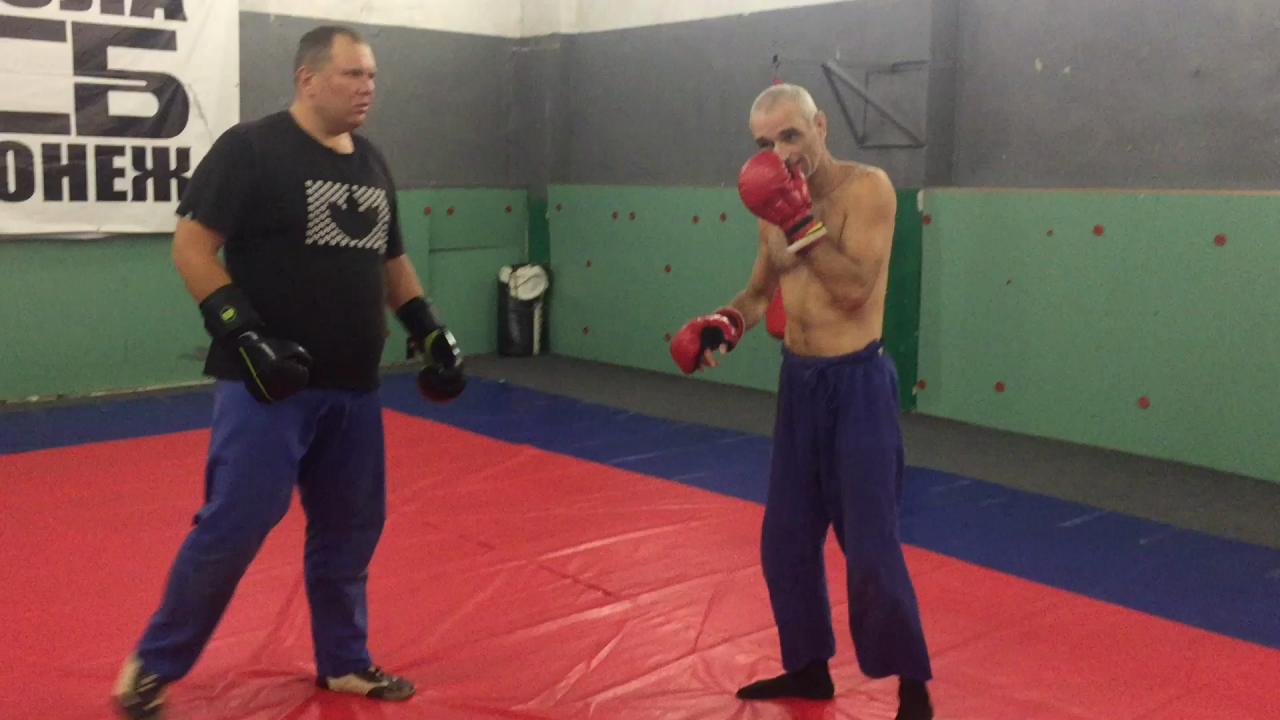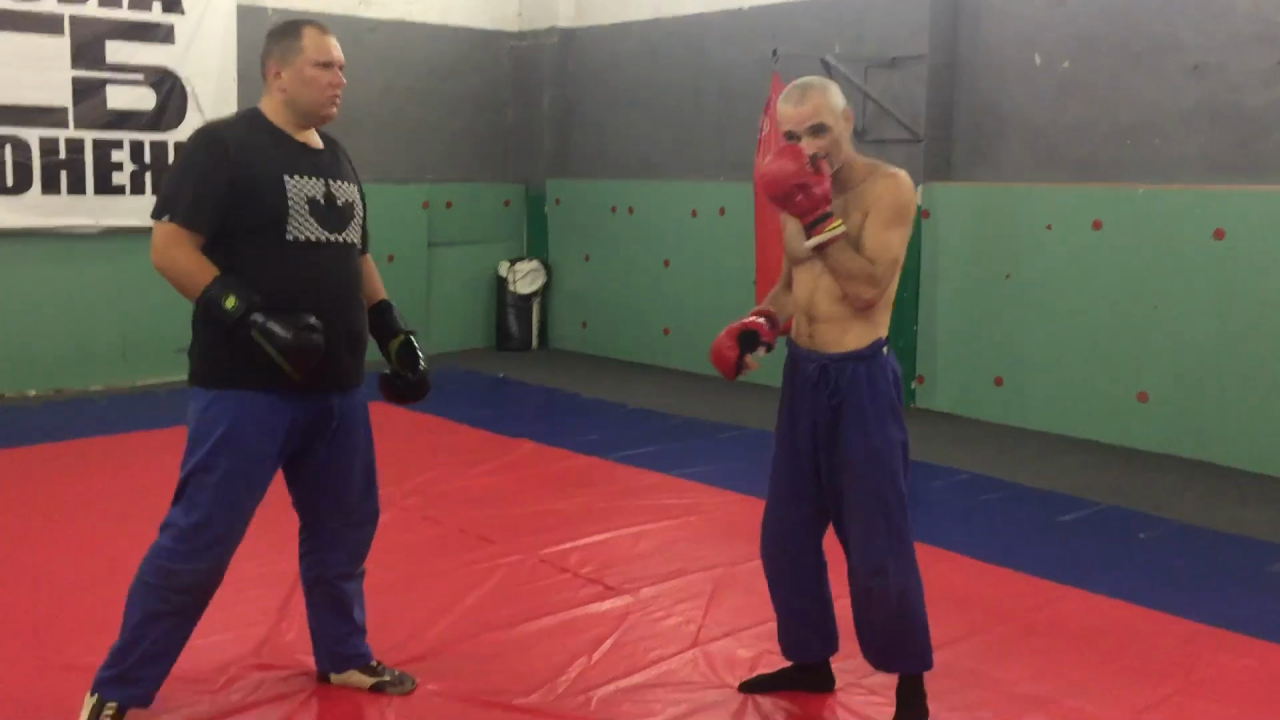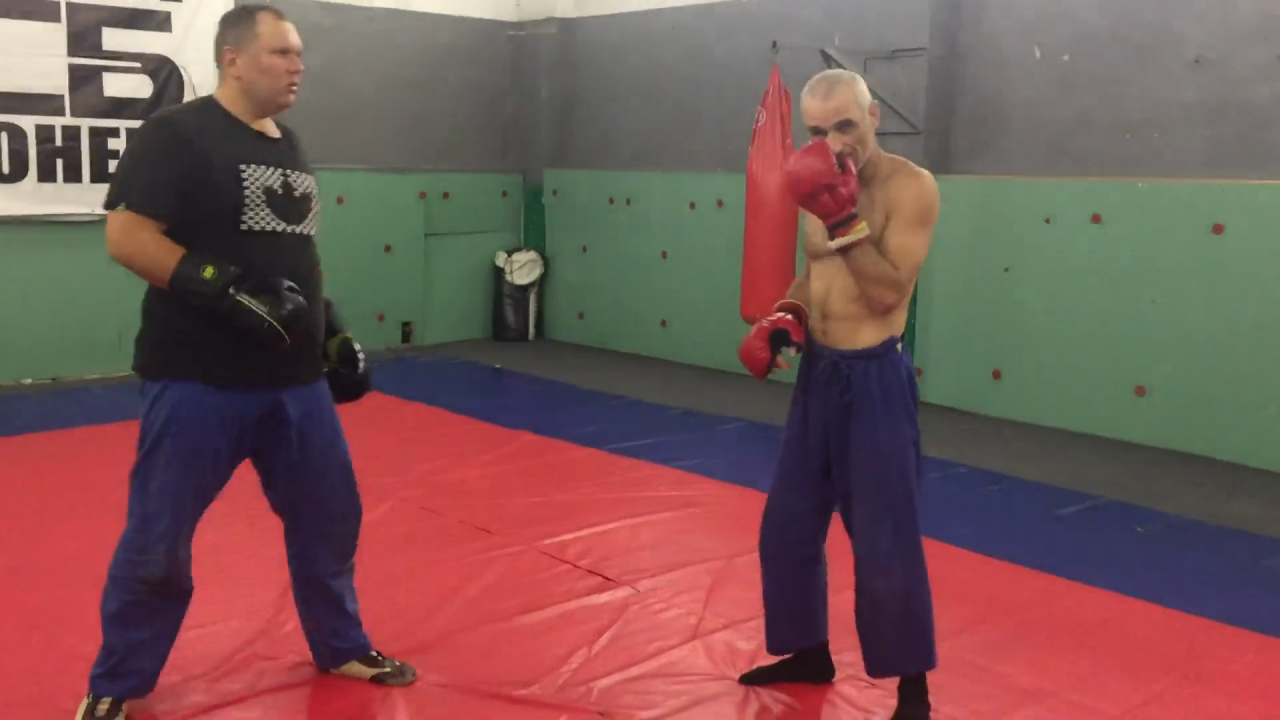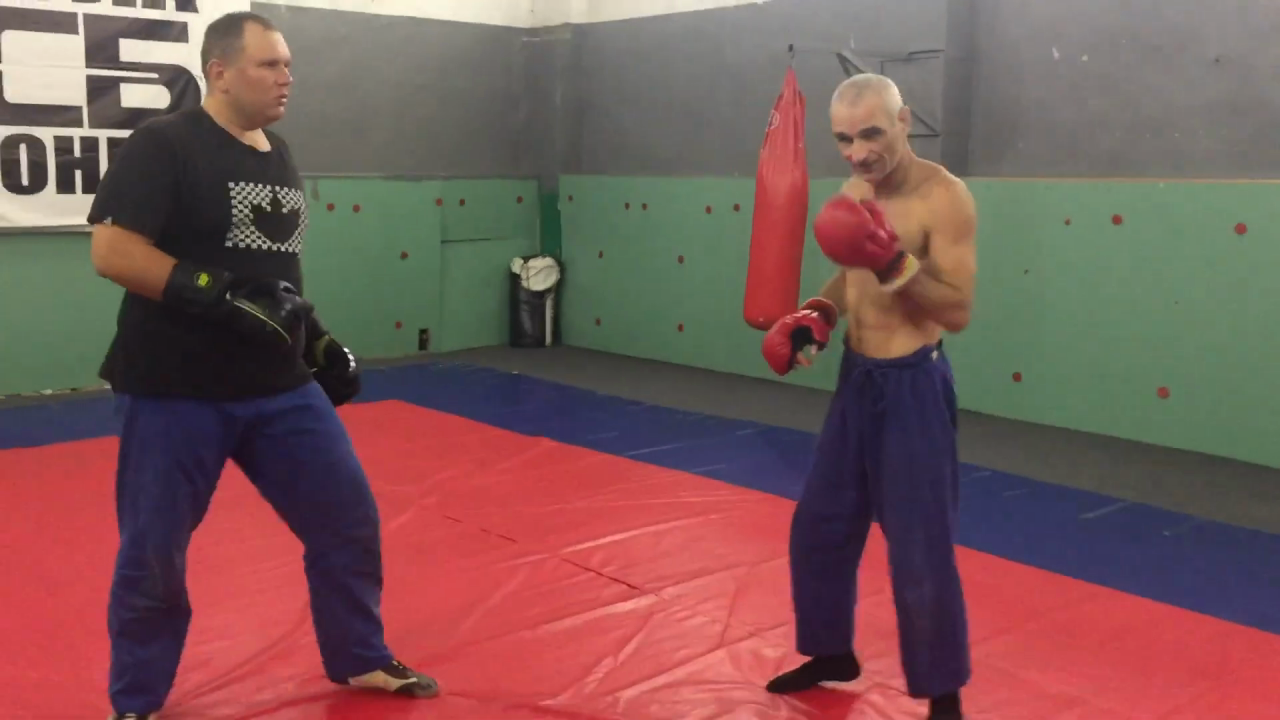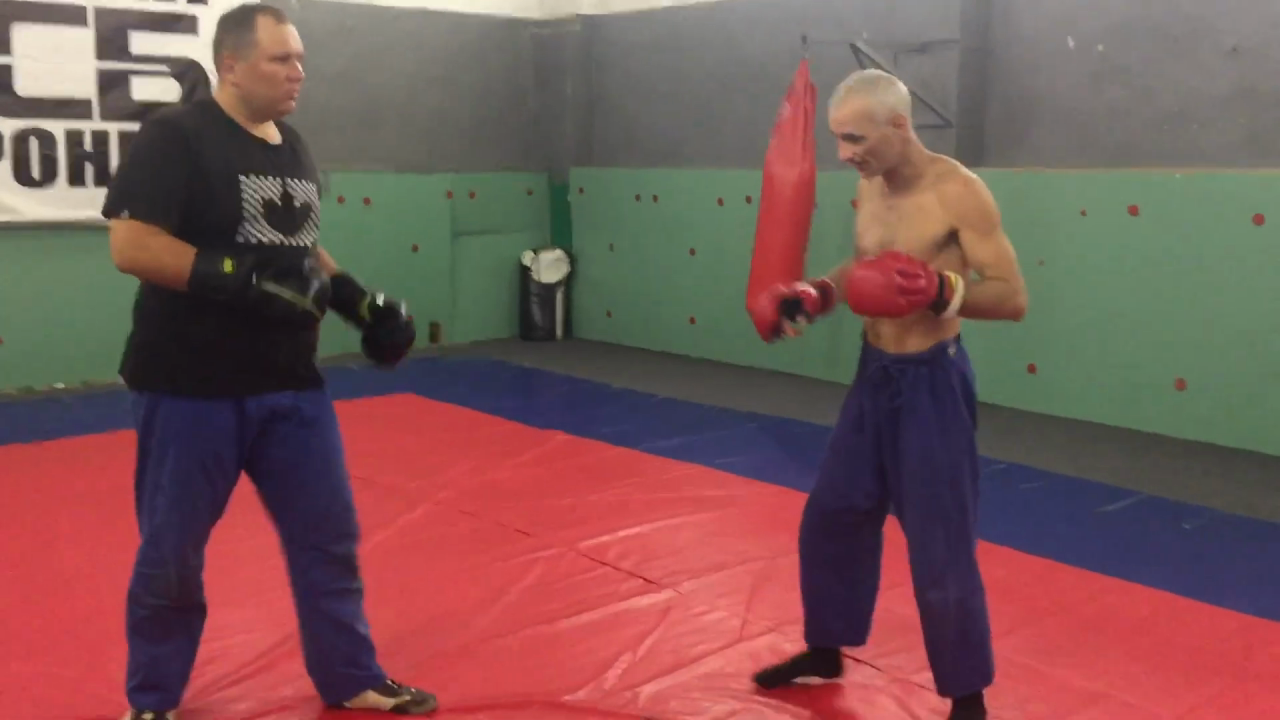
dt=0.2s
person 1, frame 1
left shoulder: (372, 162)
right shoulder: (250, 147)
left elbow: (391, 261)
right elbow: (192, 244)
left wrist: (430, 330)
right wrist: (239, 333)
left hip: (352, 383)
right hip: (269, 381)
left knee: (351, 525)
right knee: (232, 527)
left ankle: (343, 662)
person 1, frame 2
left shoulder: (337, 157)
right shoulder: (223, 145)
right elbow: (170, 248)
left wrist: (392, 332)
right wrist: (248, 318)
left hip: (334, 382)
right hip: (245, 385)
left knee: (345, 523)
right knee: (202, 537)
left ankle: (343, 656)
person 1, frame 3
left shoulder: (289, 146)
right shoulder: (177, 133)
right elbow: (125, 237)
left wrist: (332, 331)
right wrist: (227, 292)
left hip: (293, 375)
right hip: (196, 377)
left knee: (330, 513)
right knee: (159, 537)
left ankle: (341, 647)
person 1, frame 4
left shoulder: (277, 155)
right shoulder: (162, 144)
right elbow: (112, 252)
left wrist: (316, 337)
right wrist: (221, 298)
left hip: (278, 385)
right hip: (174, 390)
left knee: (347, 516)
right knee: (154, 552)
left ankle: (362, 659)
person 1, frame 5
left shoulder: (292, 148)
right shoulder: (173, 135)
right elbow: (131, 246)
left wrist: (357, 298)
right wrist: (247, 281)
left hip: (290, 385)
right hip: (191, 389)
left knee: (326, 534)
right knee: (171, 551)
person 2, frame 1
left shoulder: (868, 188)
right shoulder: (775, 202)
left elbow: (853, 289)
right elbow: (761, 289)
left wrist: (801, 224)
right wrist: (725, 325)
left hip: (857, 383)
right hip: (798, 381)
left knee: (870, 547)
right knee: (786, 537)
right ankle: (809, 668)
person 2, frame 2
left shoulder: (889, 187)
right shoulder: (795, 194)
left elbow: (866, 290)
left wrist: (820, 219)
right wrist: (761, 324)
left hip: (861, 381)
right hip: (801, 376)
left knee: (877, 543)
right knee: (786, 531)
right ankle: (811, 660)
person 2, frame 3
left shoulder: (911, 187)
right shoulder: (816, 181)
left elbow: (889, 294)
left wrist: (845, 219)
right wrist: (787, 316)
left hip: (876, 379)
right hip: (817, 373)
left knee: (885, 543)
right knee: (789, 524)
right ankle: (810, 652)
person 2, frame 4
left shoulder: (944, 198)
right shoulder: (851, 193)
left elbow: (956, 310)
left wrist: (892, 261)
right wrist: (817, 316)
left hip: (913, 388)
right hip: (856, 380)
left knee: (920, 552)
right knee: (821, 522)
right ankle: (833, 653)
person 2, frame 5
left shoulder: (959, 193)
right shoulder: (868, 189)
left elbow: (1013, 298)
left wrist: (936, 291)
right wrist: (816, 294)
left hip: (931, 383)
right hip: (872, 374)
left knee: (940, 550)
right knee: (832, 516)
right ankle: (824, 649)
